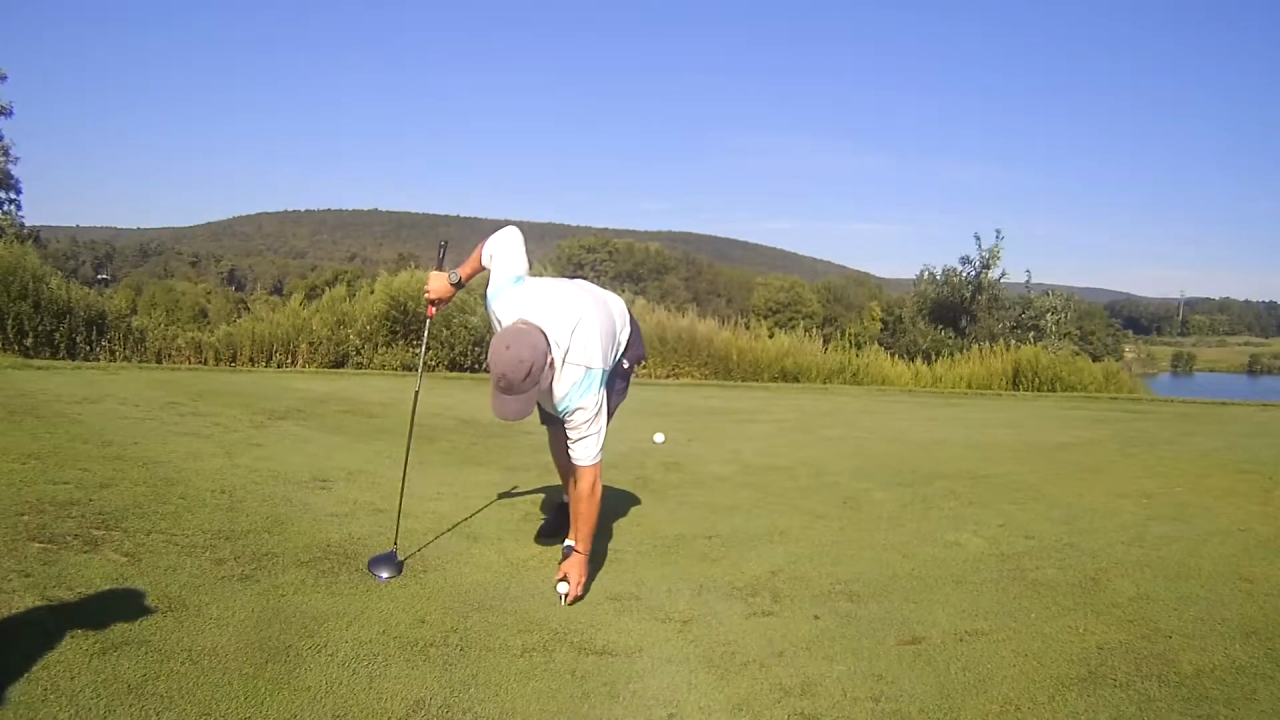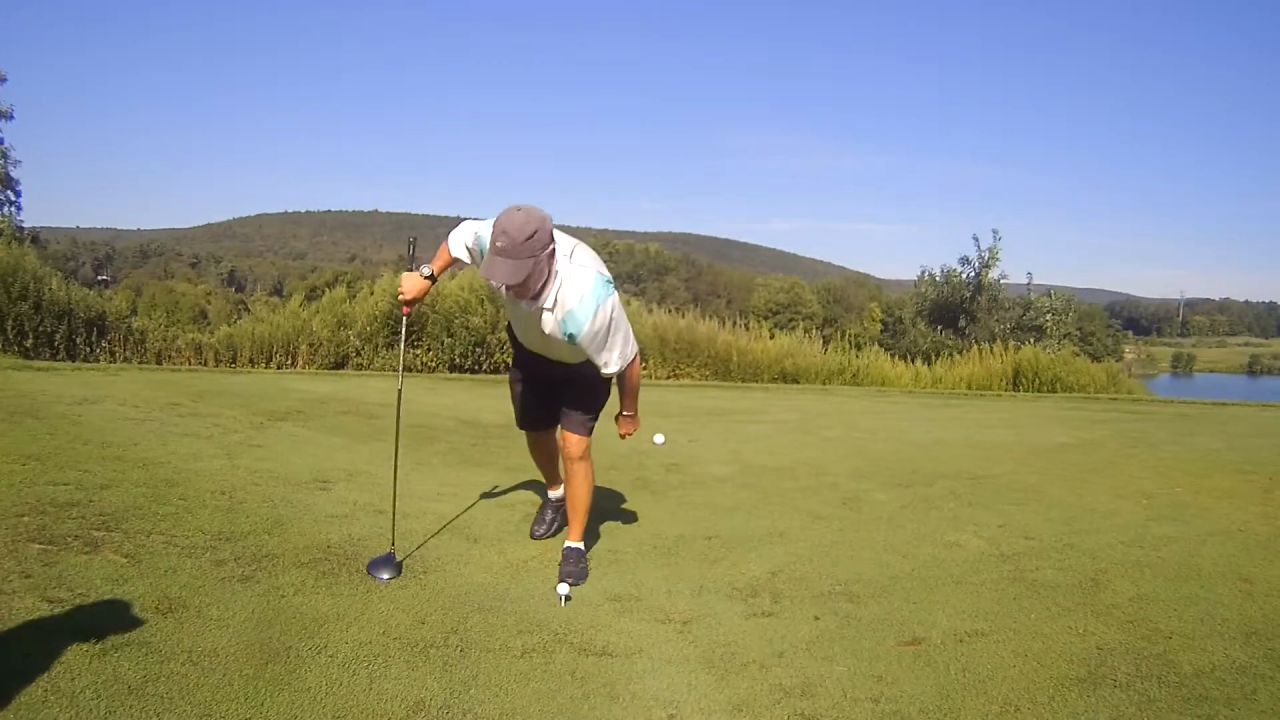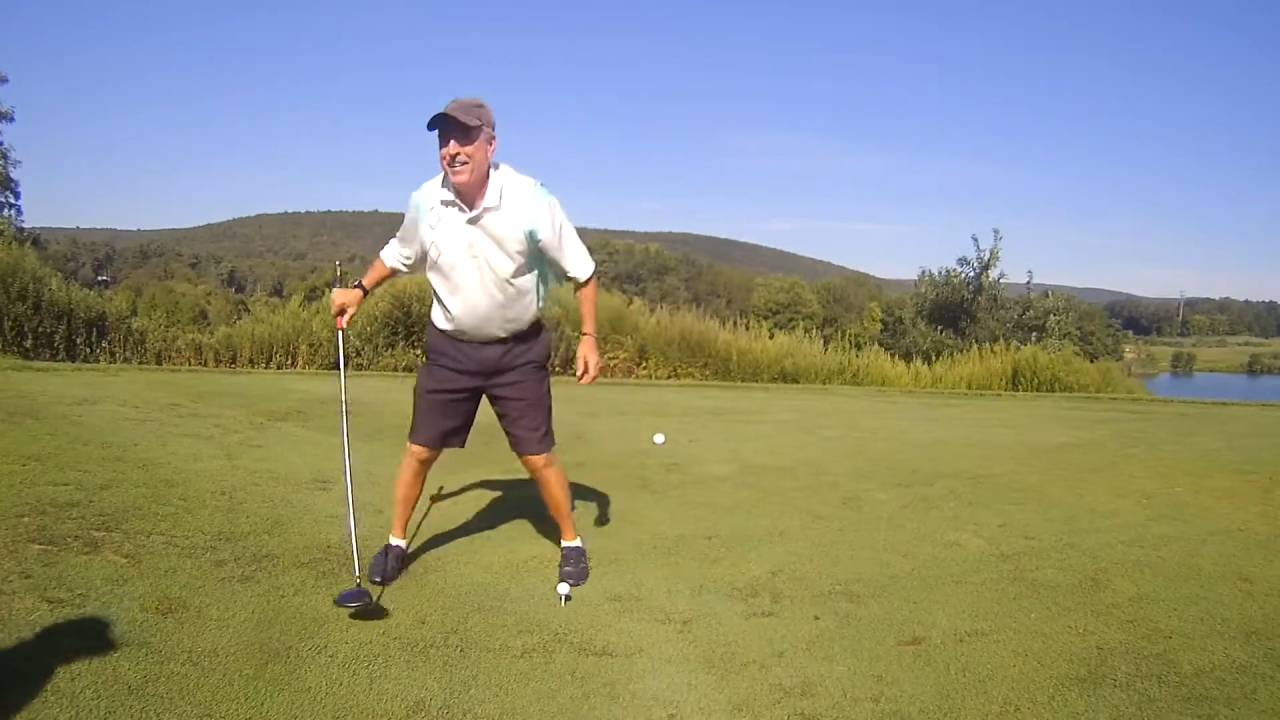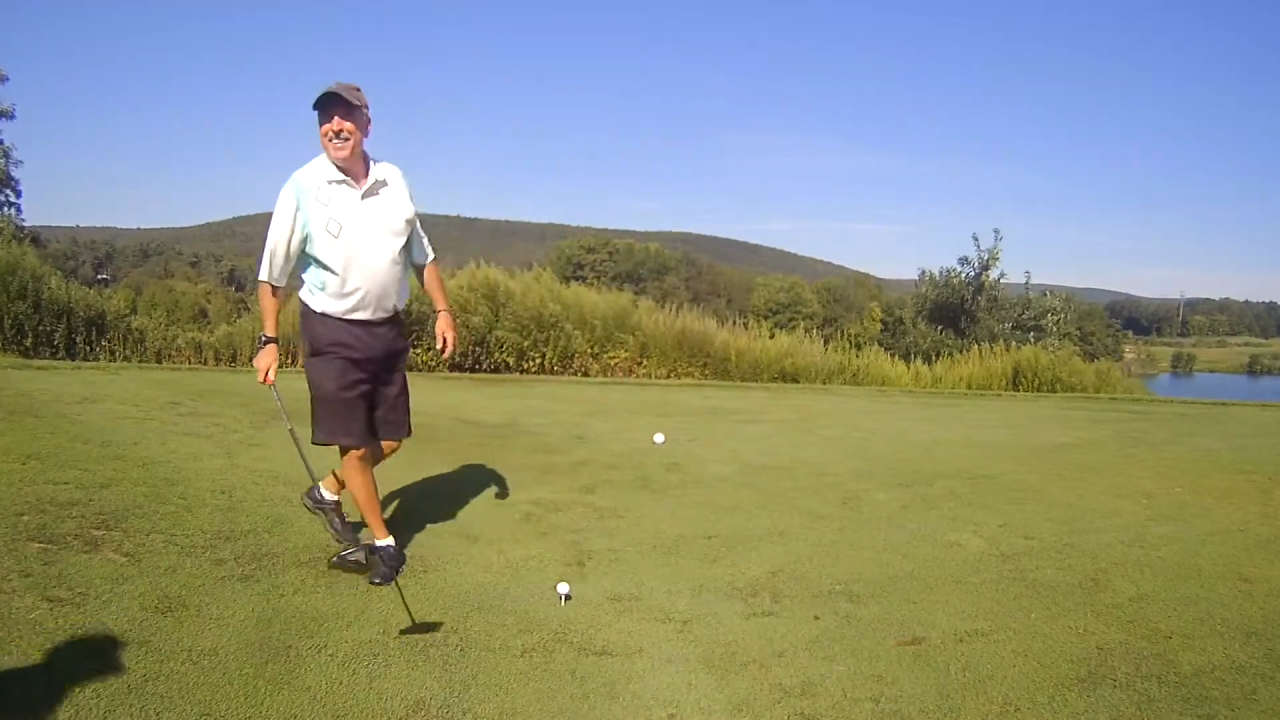
dt=0.5s
person 1, frame 1
left shoulder: (577, 385)
right shoulder: (503, 302)
left elbow: (588, 472)
right elbow: (507, 237)
left wrist: (582, 554)
right wrist: (455, 280)
left hip: (616, 344)
left knee: (577, 447)
right knee: (557, 432)
left ankle: (573, 542)
right ankle: (568, 504)
person 1, frame 2
left shoulder: (588, 299)
right shoulder: (495, 242)
left elbow: (626, 361)
right elbow: (460, 235)
left wrist: (628, 414)
right wrist: (427, 276)
left hip: (586, 356)
right hip: (531, 343)
left knee: (574, 444)
right knee: (537, 433)
left ankle: (575, 546)
right ankle: (555, 494)
person 1, frame 3
left shoulder: (529, 200)
right shoulder: (425, 201)
left elbow: (581, 271)
right elbow: (399, 252)
left wrist: (588, 338)
right wrist: (358, 290)
left hip: (517, 349)
right hip: (450, 347)
left knee: (538, 456)
right knee: (420, 451)
left ankle: (571, 544)
right ankle: (396, 542)
person 1, frame 4
left shoulder: (396, 181)
right shoulder: (302, 188)
left elbow: (421, 254)
right elbow: (272, 272)
left wrist: (442, 310)
right wrist: (269, 340)
left hip: (388, 330)
right hip: (332, 333)
left knee: (390, 440)
right knee: (354, 447)
left ankle: (326, 494)
right ankle: (382, 540)
